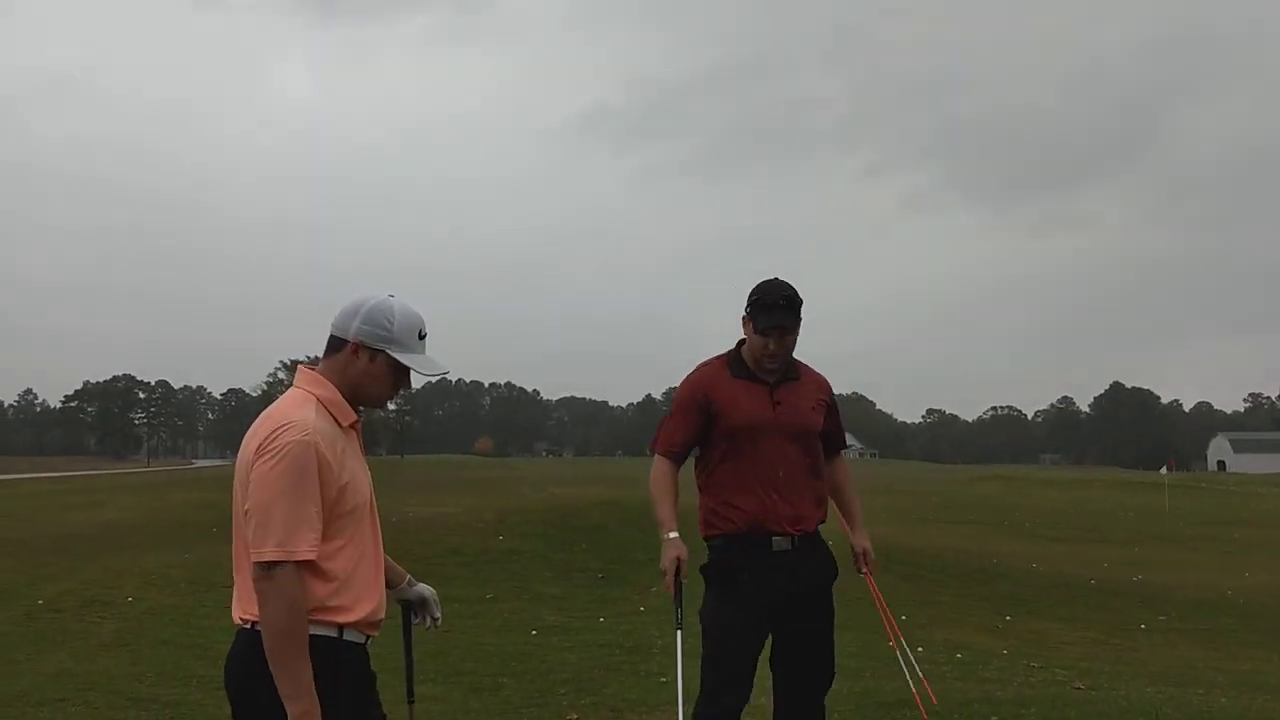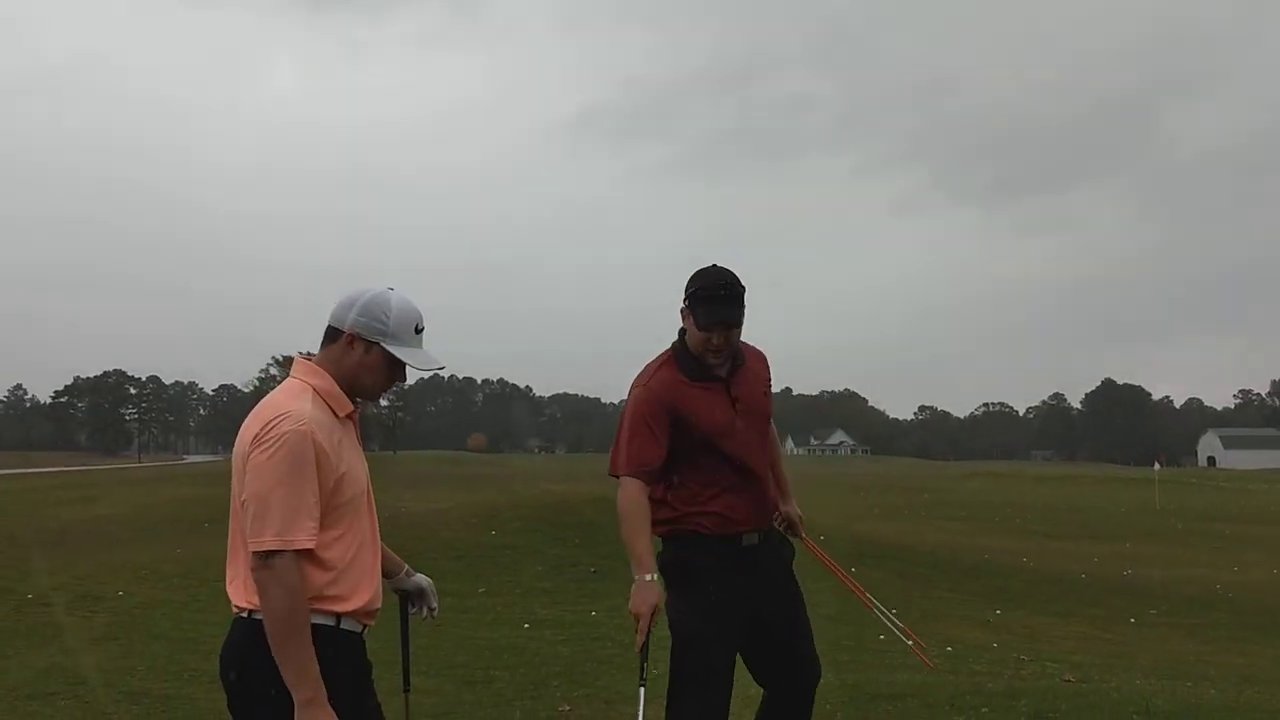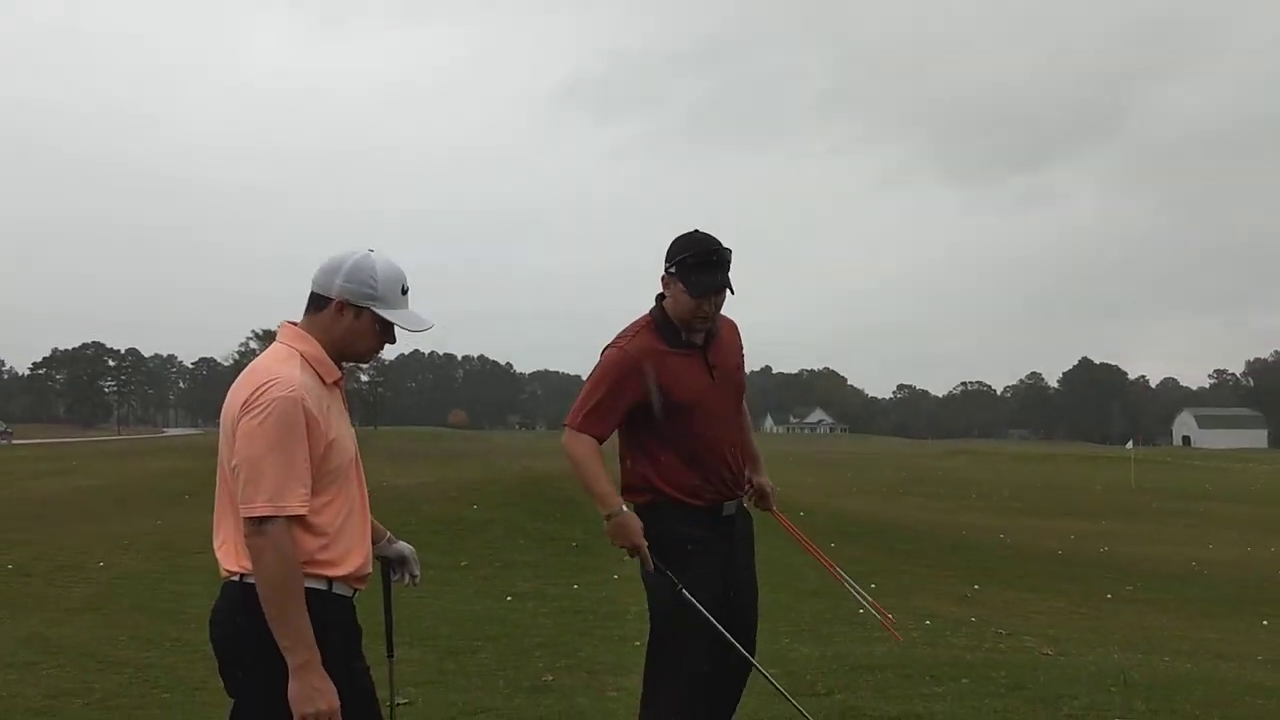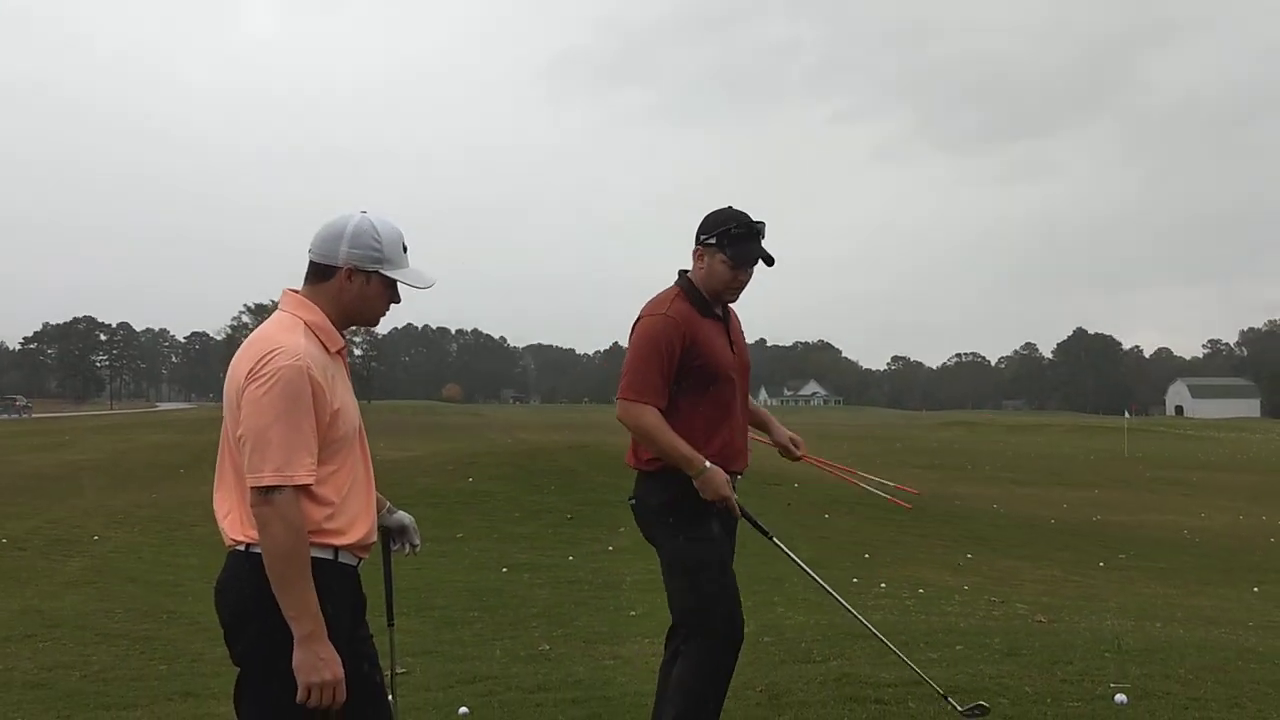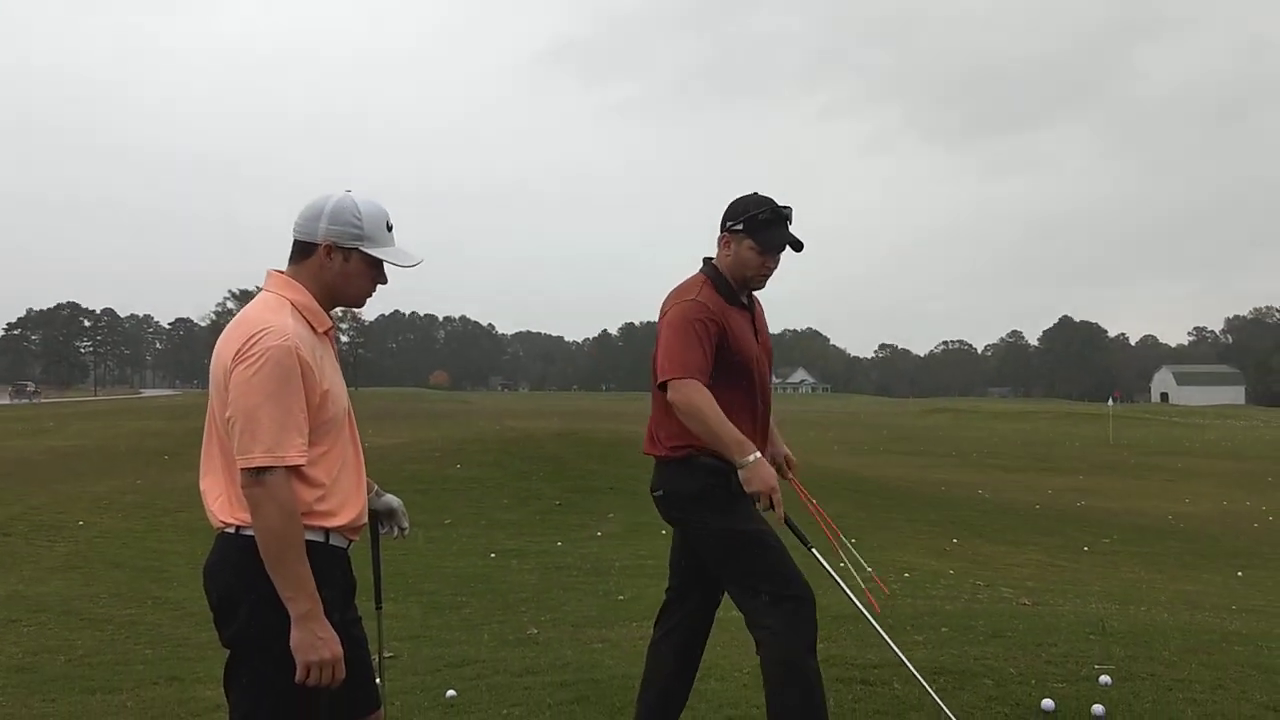
dt=0.4s
person 1, frame 1
left shoulder: (816, 387)
right shoulder: (706, 383)
left elbow: (832, 460)
right elbow: (665, 459)
left wrist: (857, 528)
right wrist: (671, 534)
left hip: (807, 558)
right hip: (737, 559)
person 1, frame 2
left shoulder: (756, 364)
right shoulder: (657, 388)
right elbow: (632, 483)
left wrist: (785, 497)
right wrist: (645, 574)
left hip: (765, 547)
right hip: (701, 560)
left knee: (799, 675)
person 1, frame 3
left shoulder: (727, 334)
right shoulder: (632, 354)
right elbow: (577, 436)
left wrist: (755, 468)
right wrist: (615, 511)
left hip: (731, 518)
right hip: (674, 529)
left knee: (733, 657)
right knee: (678, 666)
person 1, frame 4
left shoulder: (725, 316)
right shoulder: (666, 318)
right elbow: (633, 409)
left wrist: (774, 428)
right wrist: (700, 469)
left hip: (716, 496)
right hip: (677, 497)
left knee: (705, 631)
right knee: (711, 629)
person 1, frame 5
left shoulder: (748, 305)
right shoulder: (693, 305)
right elbow: (684, 392)
left wrist: (772, 440)
right wrist: (748, 459)
left hip: (713, 480)
right hip: (703, 481)
left knee: (689, 611)
right knee: (786, 603)
person 2, frame 1
left shoulder: (334, 424)
right shoulder: (298, 433)
right elbow: (275, 577)
left wrist: (401, 582)
left hip: (331, 657)
right hip: (293, 665)
person 2, frame 2
left shoulder: (333, 416)
right shoulder: (295, 423)
right elbow: (275, 565)
left wrist: (398, 572)
left hip: (331, 647)
right hip: (290, 656)
person 2, frame 3
left shoulder: (318, 380)
right shoulder: (283, 389)
right elbow: (267, 531)
left wrist: (381, 540)
right wrist: (304, 667)
left hip: (320, 611)
right hip: (279, 621)
person 2, frame 4
left shoulder: (317, 346)
right shoulder: (286, 357)
right elbow: (273, 502)
left wrist: (382, 510)
right wrist: (308, 636)
left hip: (324, 580)
right hip: (285, 592)
person 2, frame 5
left shoulder: (303, 327)
right shoulder: (274, 337)
right elbow: (264, 481)
left wrist: (368, 492)
right wrist: (305, 616)
left hip: (312, 564)
right hip: (275, 575)
